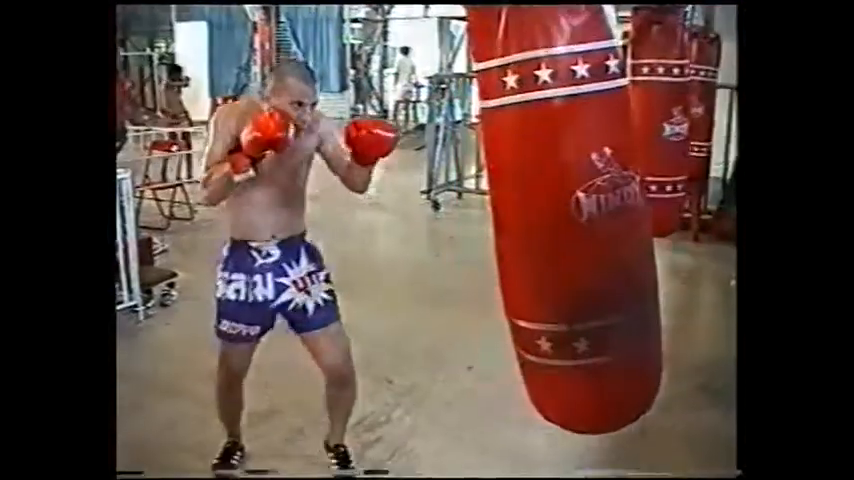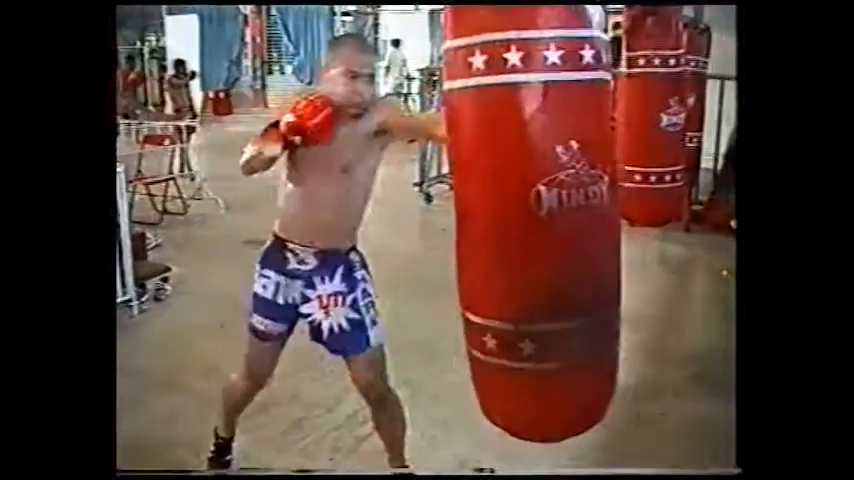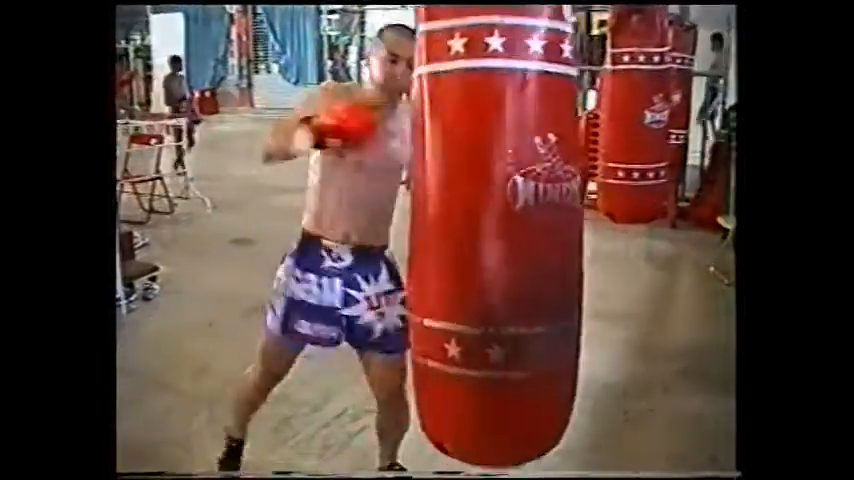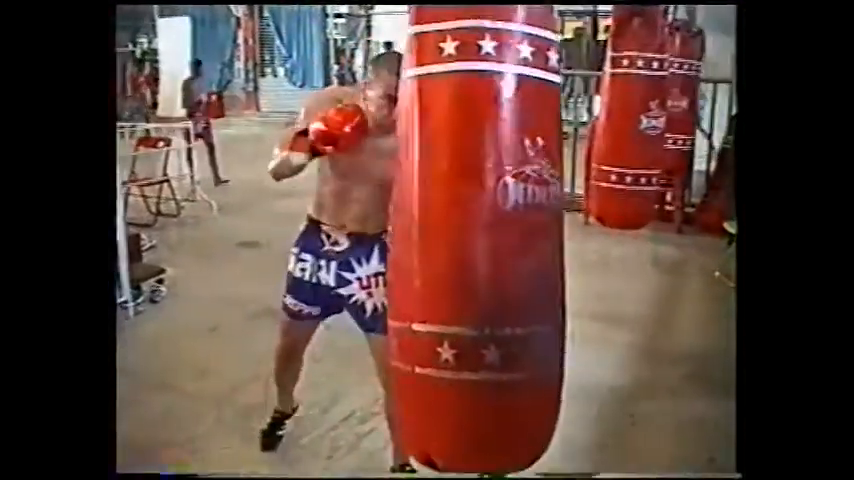
dt=0.4s
person 1, frame 1
left shoulder: (317, 127)
right shoulder: (231, 118)
left elbow: (356, 182)
right elbow: (210, 194)
left wrist: (365, 155)
right wrist: (244, 156)
left hip: (297, 256)
right hip: (245, 260)
left knee: (340, 367)
right knee: (230, 371)
left ankle: (336, 445)
right ankle: (233, 444)
person 1, frame 2
left shoulder: (380, 114)
right shoulder: (307, 108)
left elbow: (432, 127)
right elbow: (247, 166)
right wrist: (283, 136)
left hip: (339, 271)
right hip: (282, 261)
left knee: (374, 387)
right knee: (254, 375)
left ankle: (399, 467)
right ankle: (224, 436)
person 1, frame 3
left shoulder: (413, 118)
right shoulder: (332, 98)
right elbow: (273, 151)
right wrist: (310, 134)
left hip: (371, 269)
right hip: (316, 261)
left knee: (392, 391)
right knee: (269, 369)
left ankle: (388, 465)
right ankle: (234, 437)
person 1, frame 4
right shoulder: (329, 105)
right elbow: (276, 171)
right wrist: (304, 148)
left hip: (371, 252)
right hip: (318, 241)
right knee: (289, 346)
left ankle: (401, 464)
right ankle: (284, 407)
